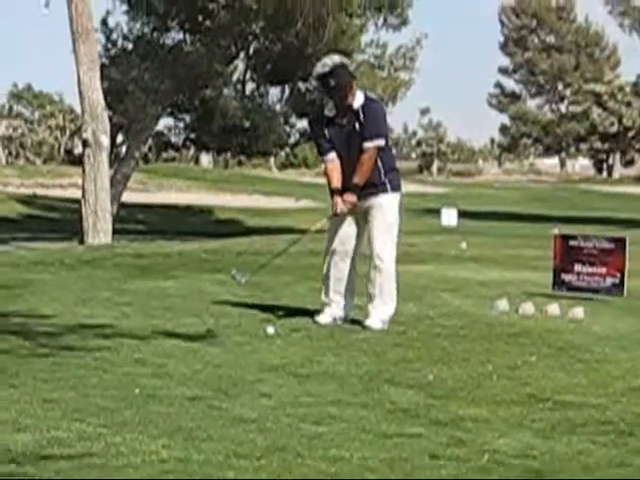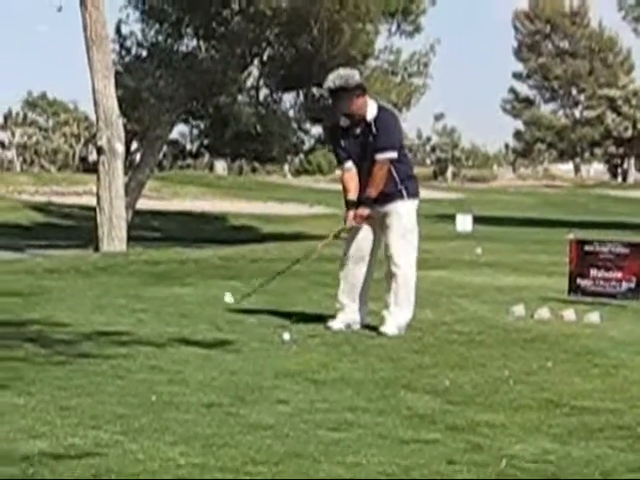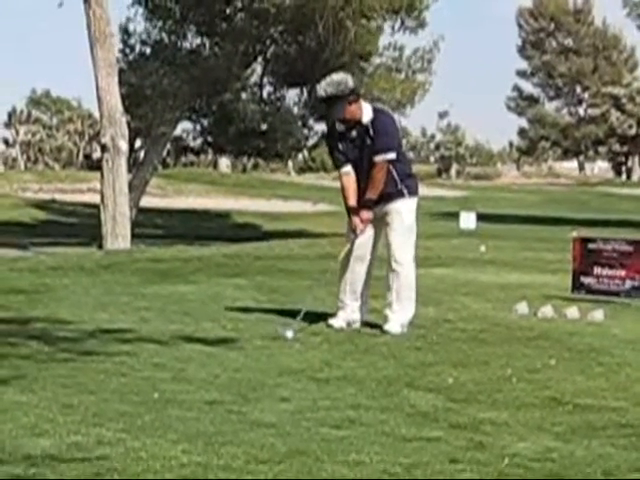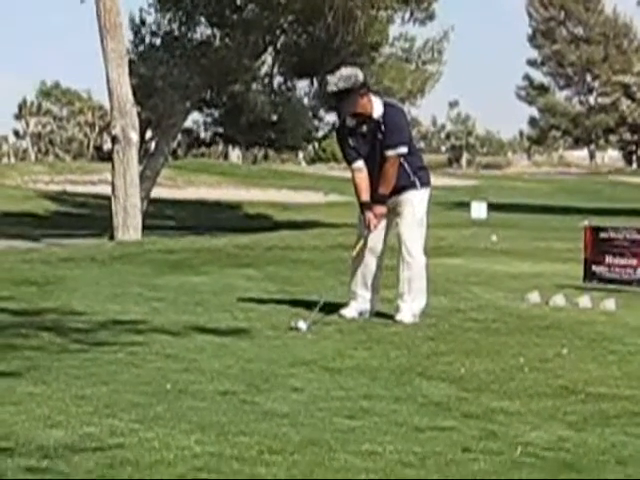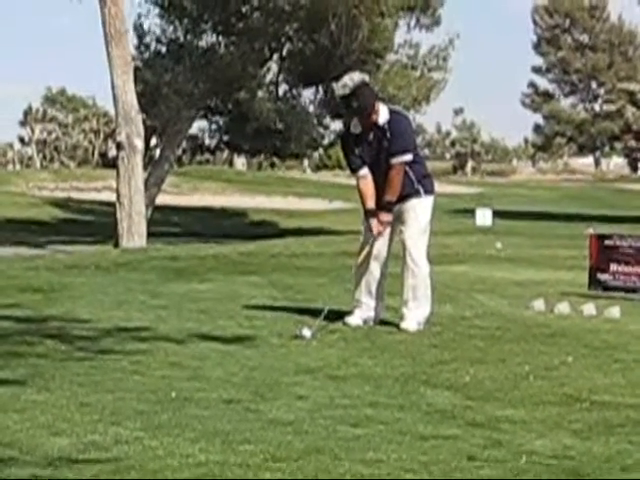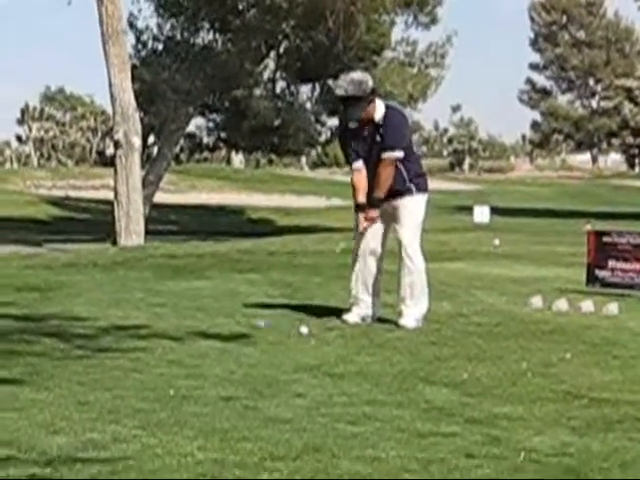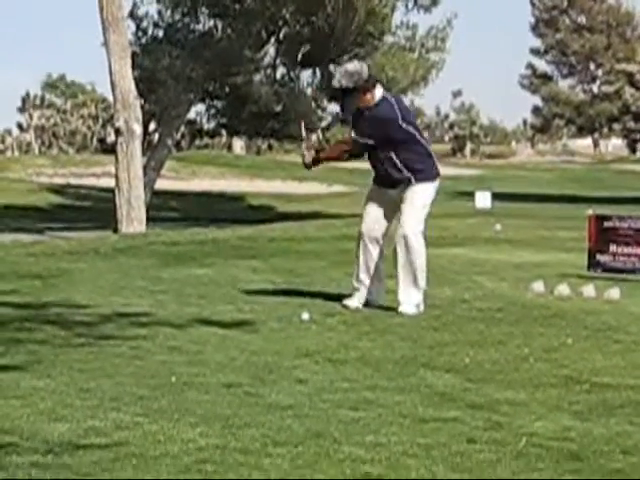
dt=0.7s
person 1, frame 1
left shoulder: (371, 108)
right shoulder: (321, 120)
left elbow: (370, 153)
right elbow: (330, 159)
left wrist: (353, 190)
right wrist: (336, 193)
left hip: (380, 189)
right hip: (348, 193)
left knee: (382, 252)
right knee: (337, 250)
left ankle: (380, 312)
right ankle: (336, 307)
person 1, frame 2
left shoulder: (385, 118)
right shoulder: (339, 128)
left elbow: (382, 165)
right elbow: (348, 169)
left wrist: (365, 202)
right wrist: (351, 205)
left hip: (398, 197)
right hip: (365, 202)
left knee: (400, 258)
right knee: (354, 256)
left ankle: (397, 318)
right ankle: (351, 313)
person 1, frame 3
left shoulder: (382, 120)
right shoulder: (335, 132)
left elbow: (381, 167)
right elbow: (346, 173)
left wrist: (368, 205)
right wrist: (353, 210)
left hip: (397, 196)
right hip: (364, 202)
left knee: (400, 256)
right knee: (355, 254)
left ankle: (398, 317)
right ankle: (350, 312)
person 1, frame 4
left shoulder: (392, 114)
right shoulder: (345, 127)
left elbow: (392, 161)
right elbow: (358, 169)
left wrist: (381, 201)
right wrist: (366, 206)
left hip: (410, 187)
right hip: (376, 194)
left knee: (410, 246)
right knee: (367, 245)
left ankle: (410, 306)
right ankle: (361, 302)
person 1, frame 5
left shoulder: (397, 121)
right shoulder: (349, 136)
left elbow: (397, 168)
right elbow: (363, 176)
left wrist: (387, 208)
right wrist: (371, 213)
left hip: (414, 195)
right hip: (380, 200)
left knee: (413, 251)
right knee: (370, 251)
left ankle: (415, 314)
right ankle: (366, 309)
person 1, frame 6
left shoulder: (394, 118)
right shoulder: (347, 128)
left elbow: (387, 165)
right elbow: (358, 169)
left wrist: (375, 205)
right wrist: (361, 207)
left hip: (408, 192)
right hip: (373, 196)
left knee: (409, 247)
right knee: (365, 247)
left ankle: (413, 311)
right ankle: (363, 306)
person 1, frame 7
left shoulder: (385, 110)
right shoulder: (367, 105)
left elbow: (352, 144)
right elbow: (353, 146)
left wrist: (317, 157)
right wrist: (321, 154)
left hip: (419, 180)
right hip: (387, 182)
left knee: (409, 233)
right knee: (370, 231)
left ankle: (412, 298)
right ankle: (367, 292)
